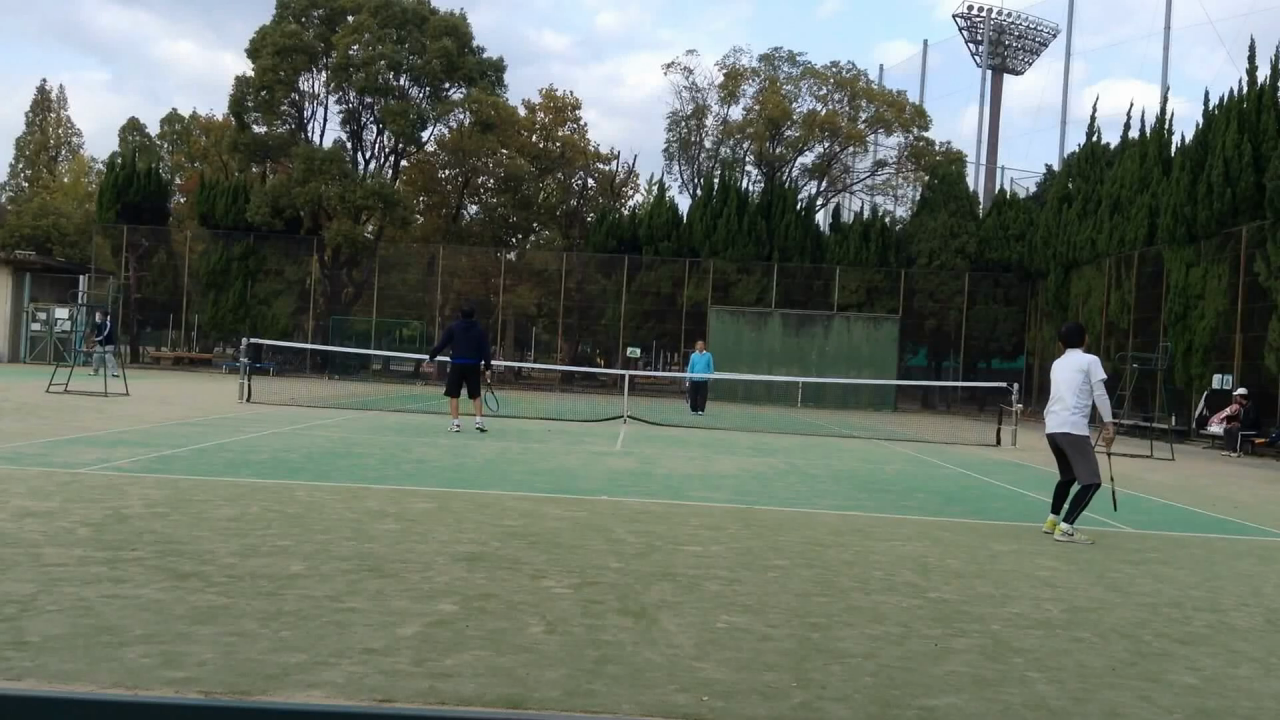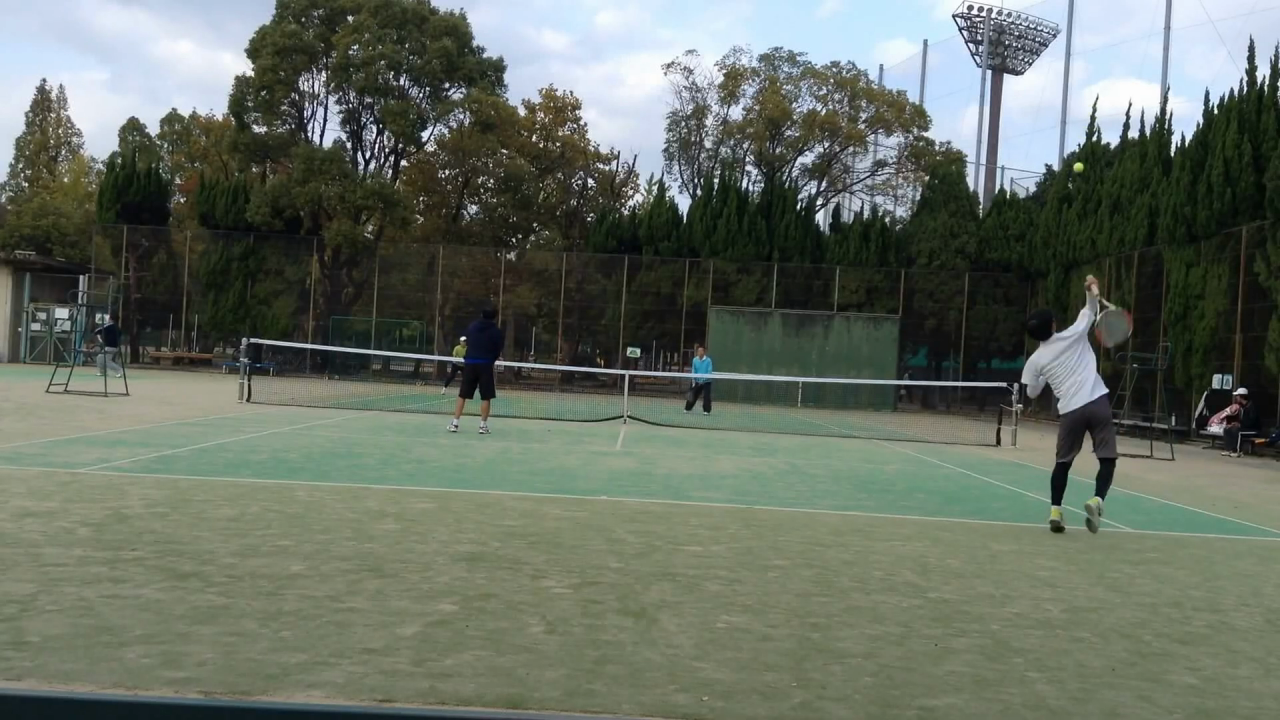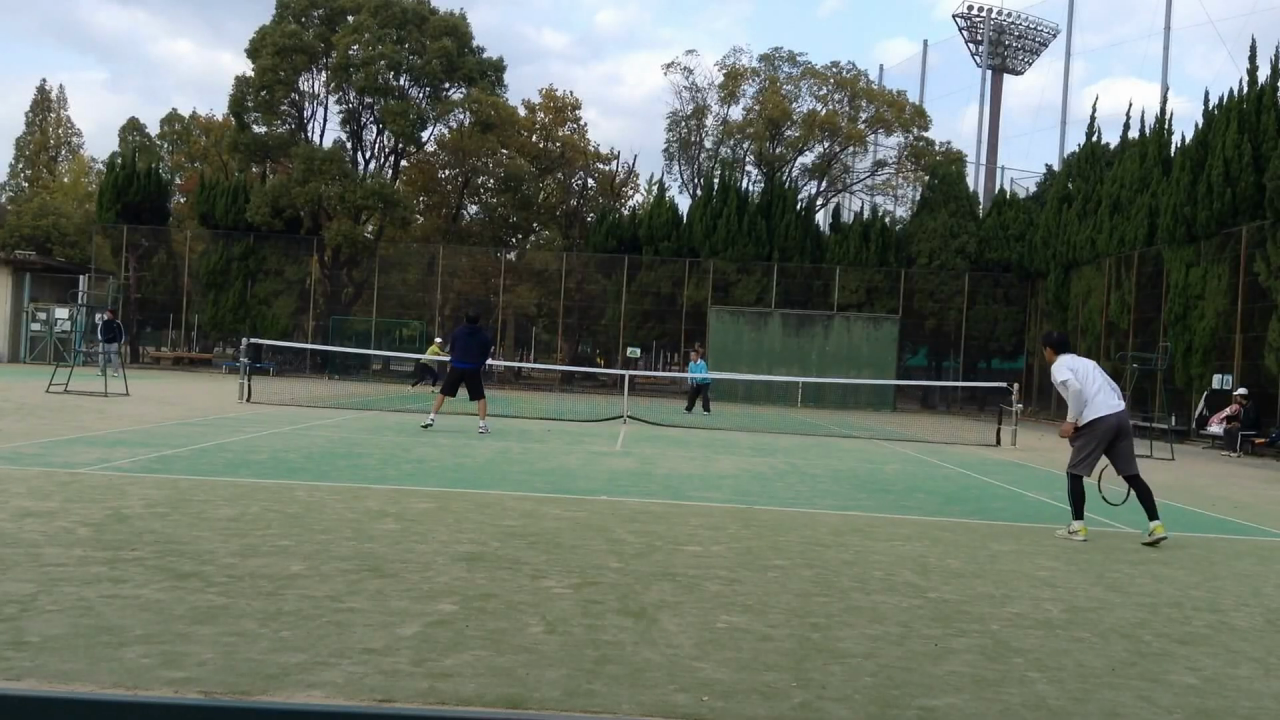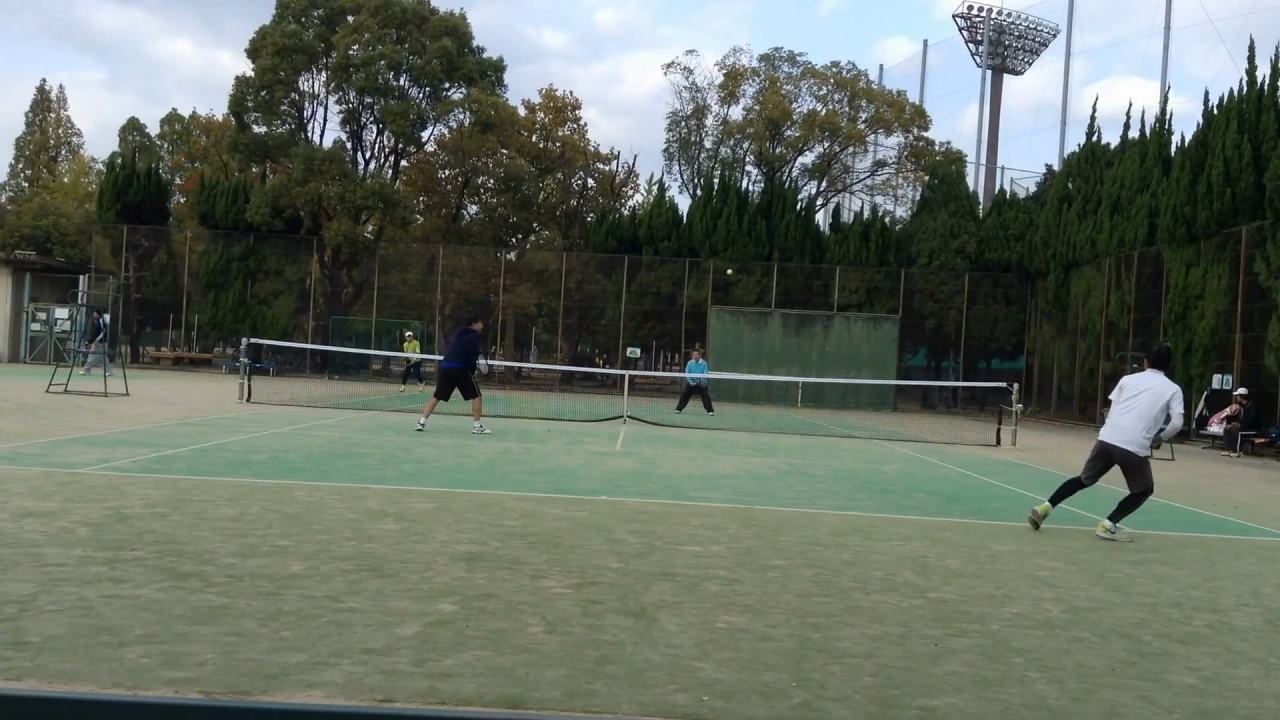
dt=1s
person 1, frame 1
left shoulder: (1057, 365)
right shoulder: (1091, 361)
right elbow: (1100, 393)
right wrist: (1109, 425)
left hip: (1052, 428)
right hip: (1073, 429)
left knee: (1068, 476)
right knee: (1091, 481)
left ankle: (1052, 520)
right ankle: (1065, 528)
person 1, frame 2
left shoulder: (1034, 361)
right shoulder: (1072, 337)
left elbow: (1032, 392)
right elbow: (1090, 313)
right wrist: (1092, 291)
left hip: (1070, 412)
right hip: (1097, 403)
left knee: (1063, 462)
right knee: (1108, 460)
left ankle: (1056, 511)
right ankle: (1096, 501)
person 1, frame 3
left shoulder: (1059, 366)
right shoulder: (1088, 362)
left elbow: (1075, 388)
right elbow: (1115, 389)
left wrist: (1071, 421)
left hip: (1095, 421)
right hip: (1119, 416)
left knee: (1075, 473)
right knee: (1132, 476)
left ankle: (1077, 527)
right ankle: (1156, 526)
person 1, frame 4
left shoulder: (1127, 380)
right shoulder: (1173, 389)
left elbow: (1113, 411)
right elbow: (1177, 422)
right wrist: (1161, 438)
left hip: (1107, 438)
right hip: (1134, 447)
left knee: (1083, 479)
right knee: (1143, 490)
left ankle: (1045, 508)
right ankle: (1109, 525)
